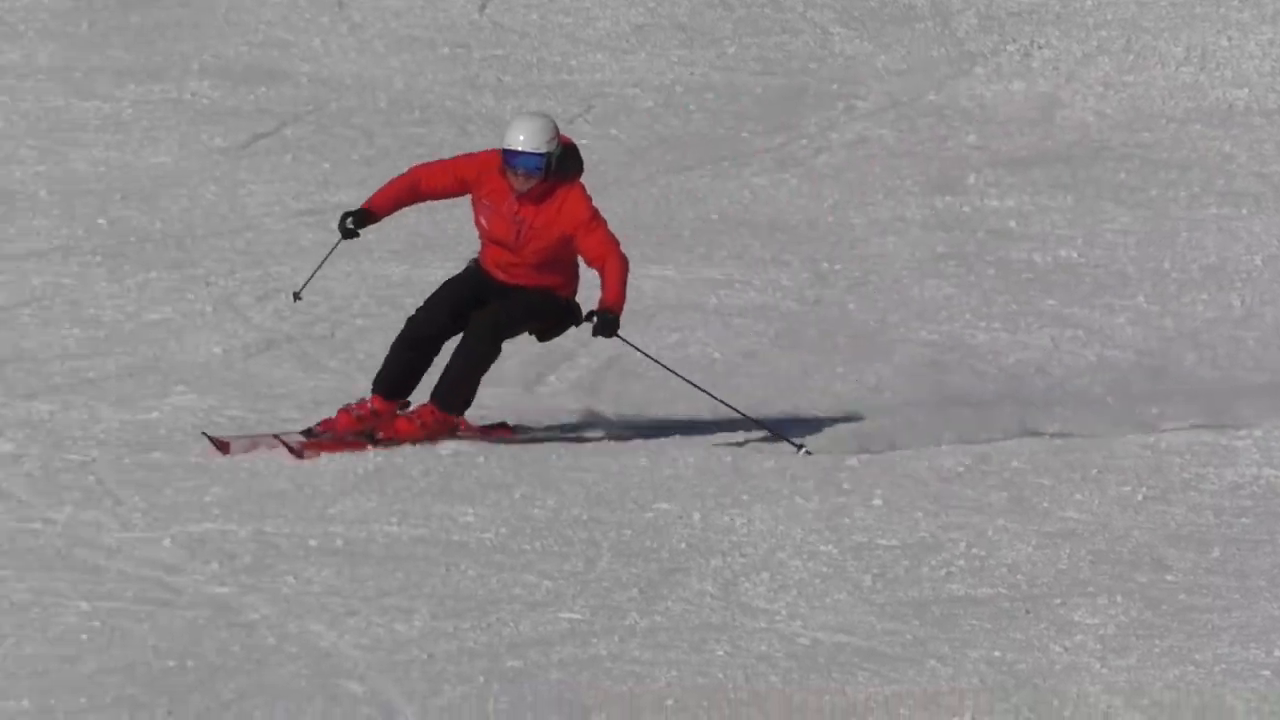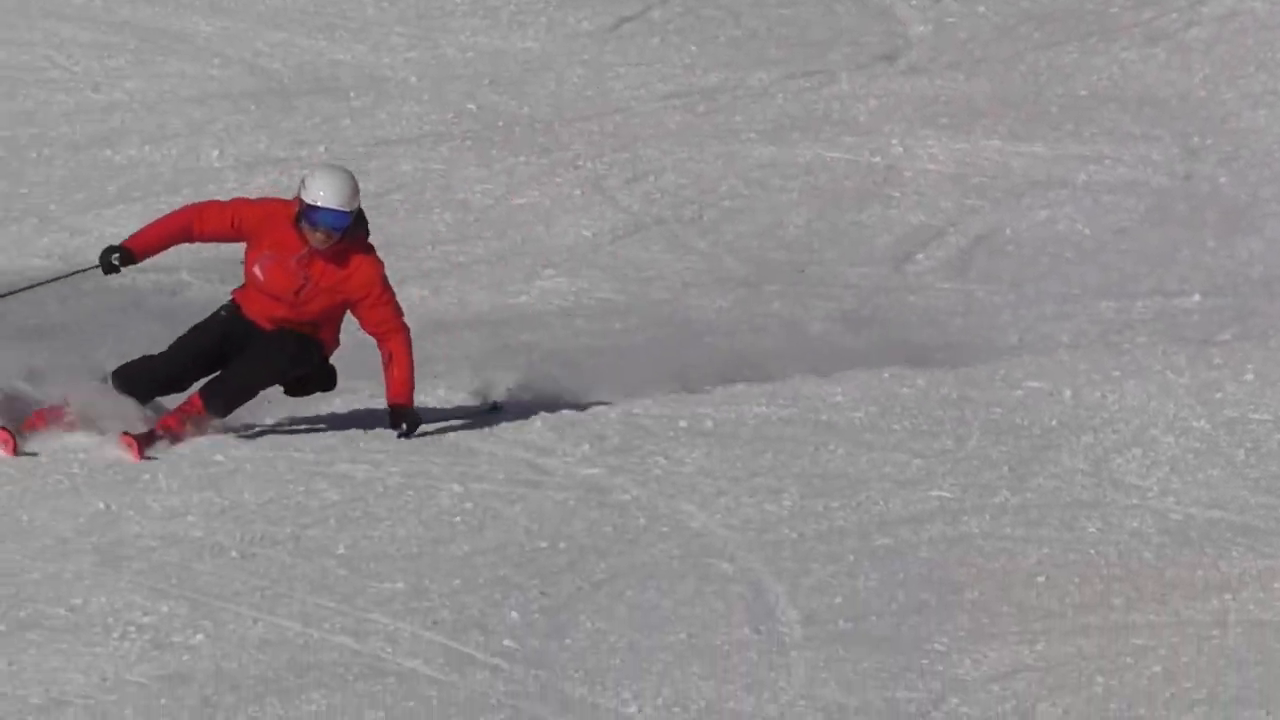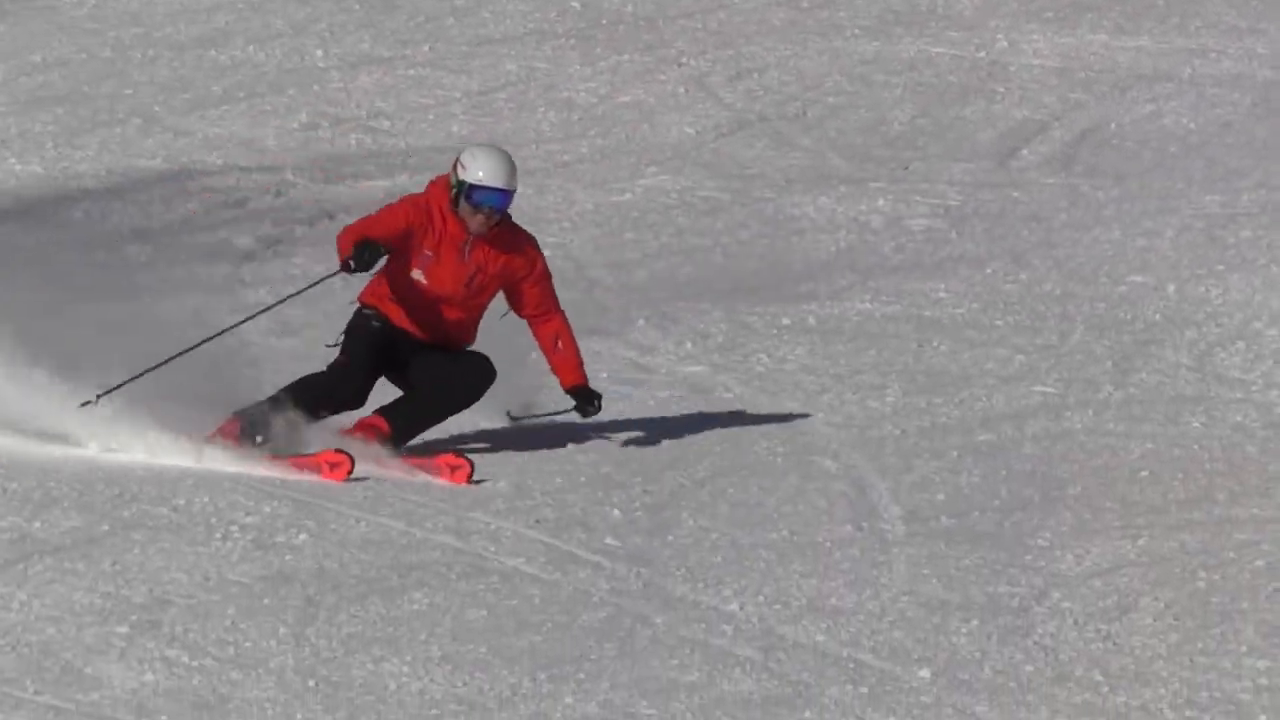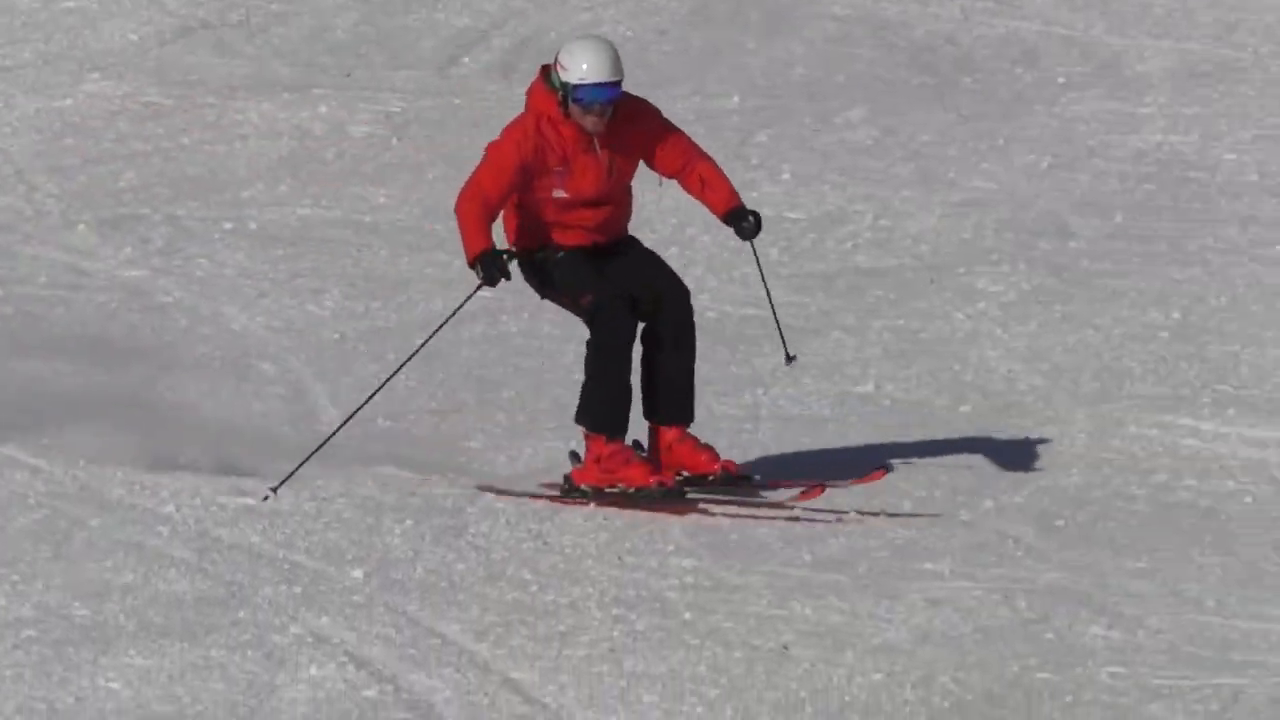
dt=0.4s
person 1, frame 1
left shoulder: (571, 202)
right shoulder: (485, 168)
left elbow: (612, 258)
right elbow: (423, 179)
left wrist: (610, 309)
right wrist: (368, 212)
left hip: (543, 296)
right hip: (491, 275)
left knee: (485, 328)
right knee: (427, 322)
left ankle: (440, 415)
right ankle: (379, 406)
person 1, frame 2
left shoulder: (360, 267)
right shoulder: (270, 216)
left elbow: (393, 332)
right elbow: (199, 218)
left wrist: (400, 403)
right wrist: (131, 249)
left hip: (299, 343)
right hip: (246, 318)
left knee: (281, 354)
right knee: (176, 363)
left ankle: (191, 415)
person 1, frame 3
left shoulder: (519, 251)
right shoulder: (422, 212)
left elbow: (545, 316)
right elbow: (360, 233)
left wrist: (575, 383)
right wrist: (359, 250)
left hip: (438, 351)
right hip: (383, 325)
left knee: (479, 373)
right knee: (348, 383)
left ankle: (374, 433)
right ankle: (251, 423)
person 1, frame 4
left shoulder: (634, 117)
right shoulder: (530, 132)
left elbow: (687, 159)
right elbow: (476, 198)
left wrist: (732, 208)
right wrist: (481, 254)
left hip: (609, 245)
right hip: (549, 254)
left knee: (673, 302)
right knee: (616, 314)
left ankle: (672, 442)
right ankle: (603, 453)
